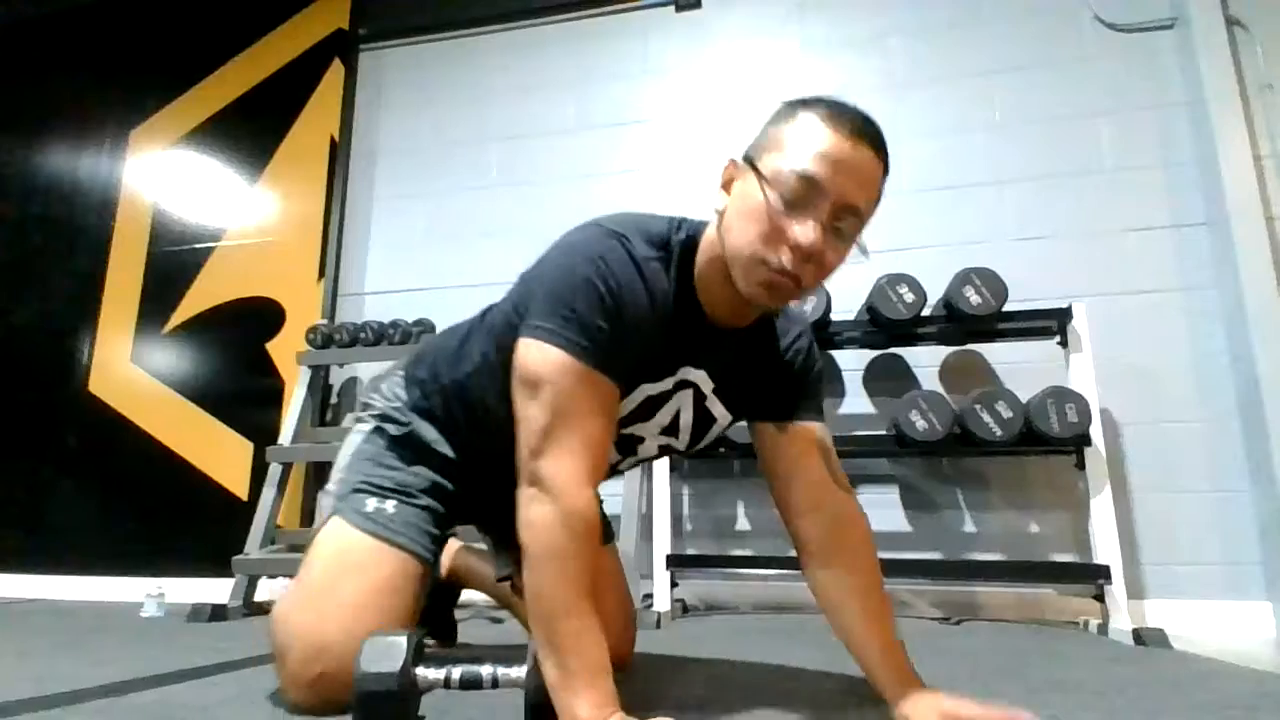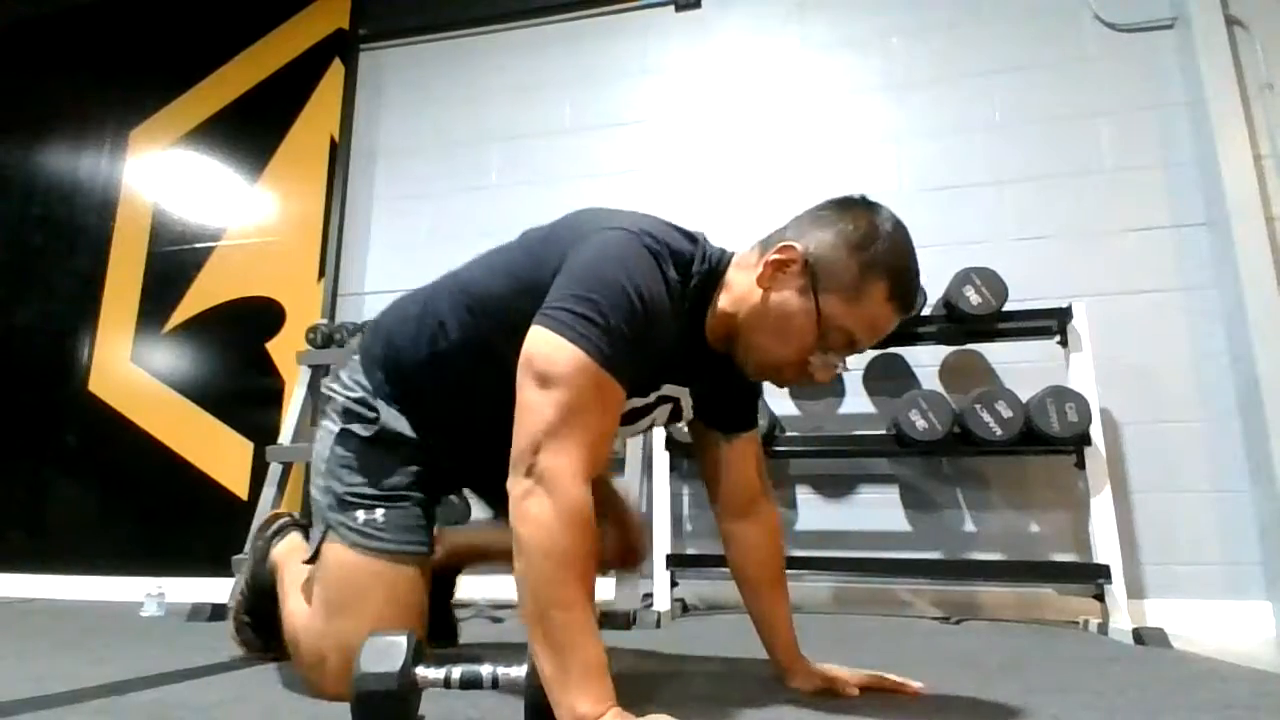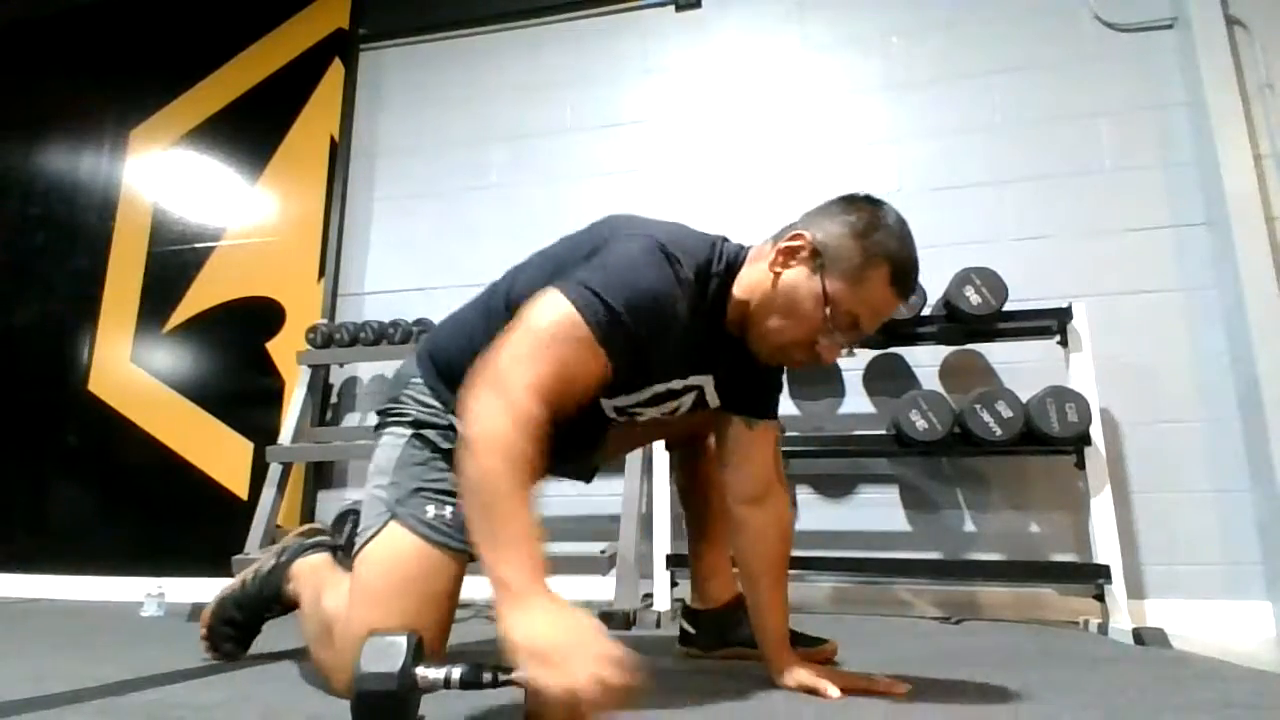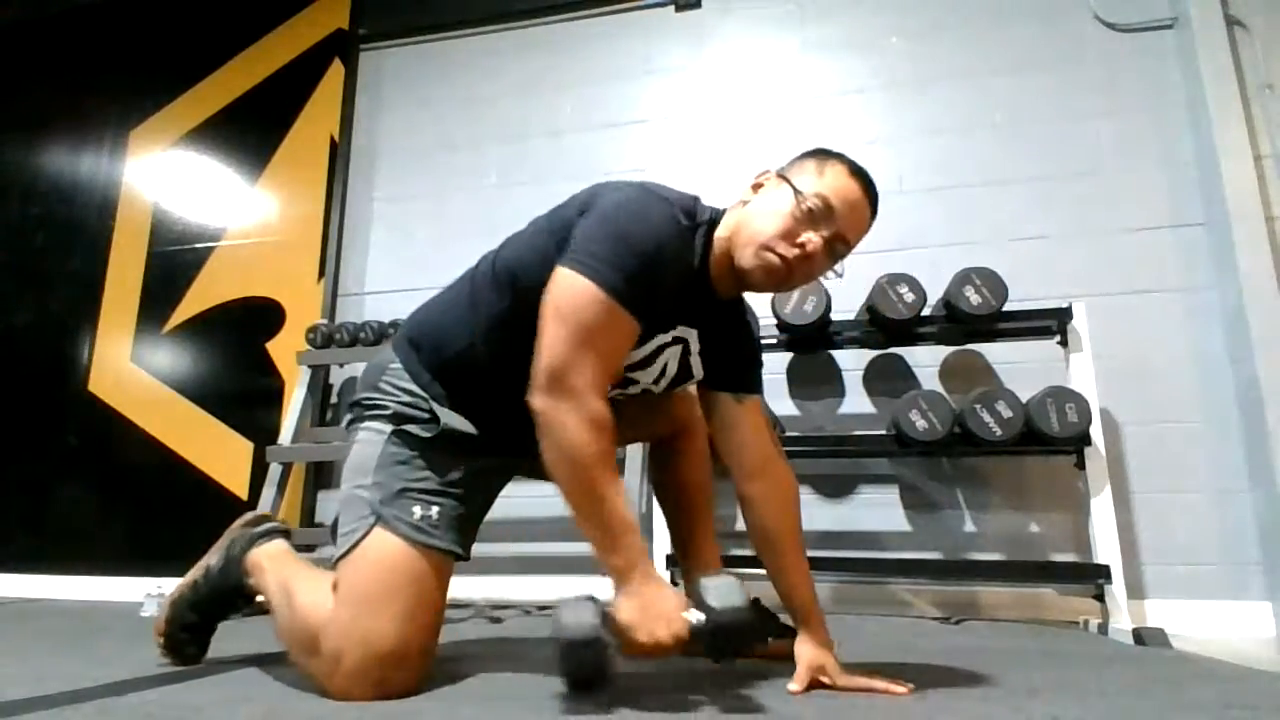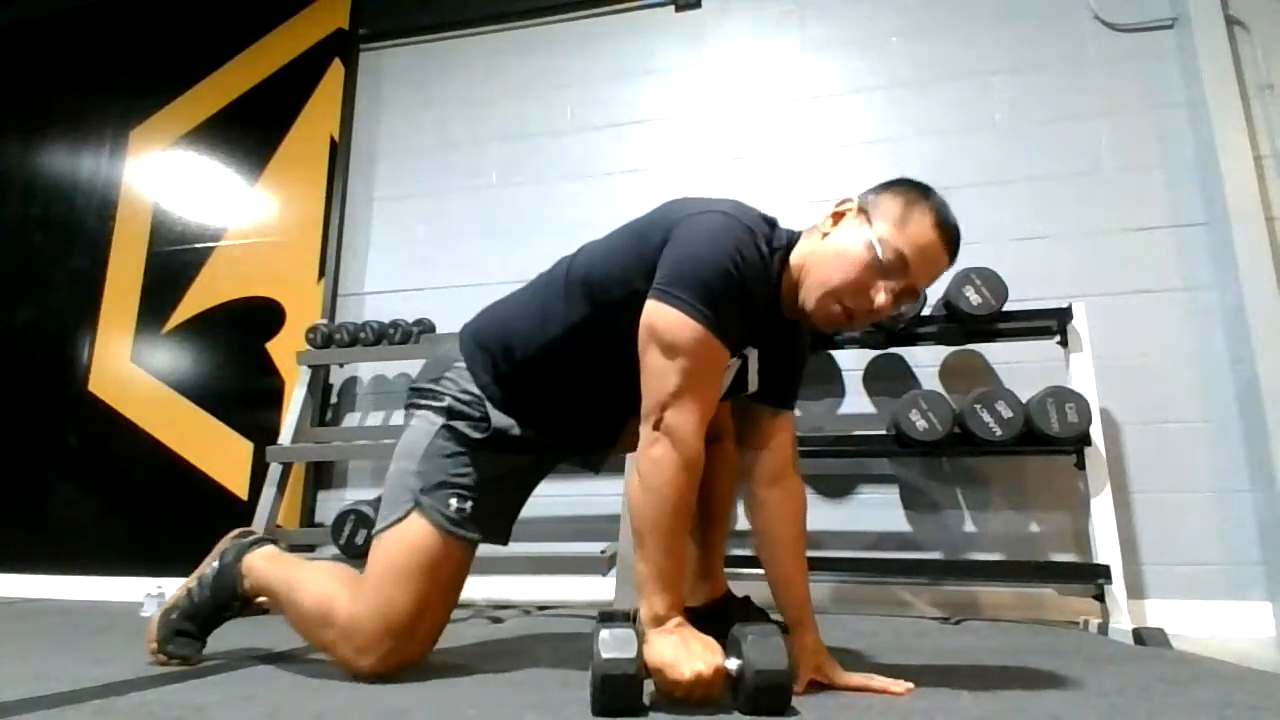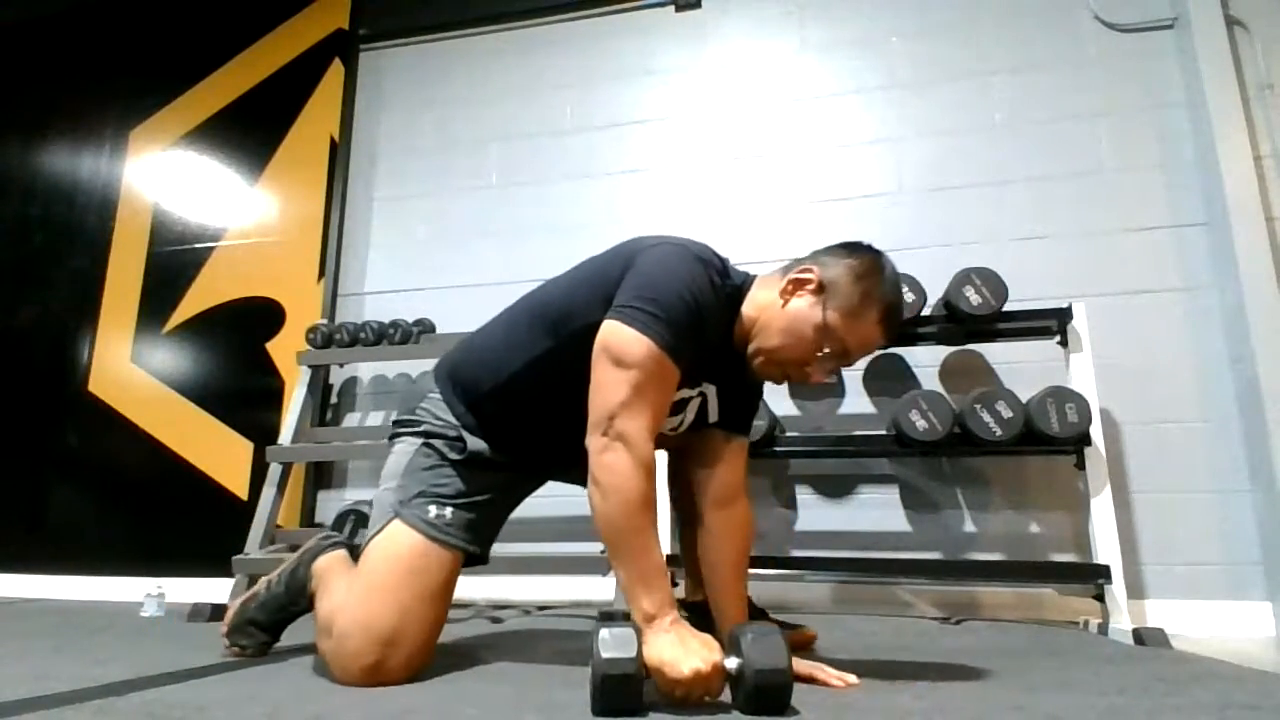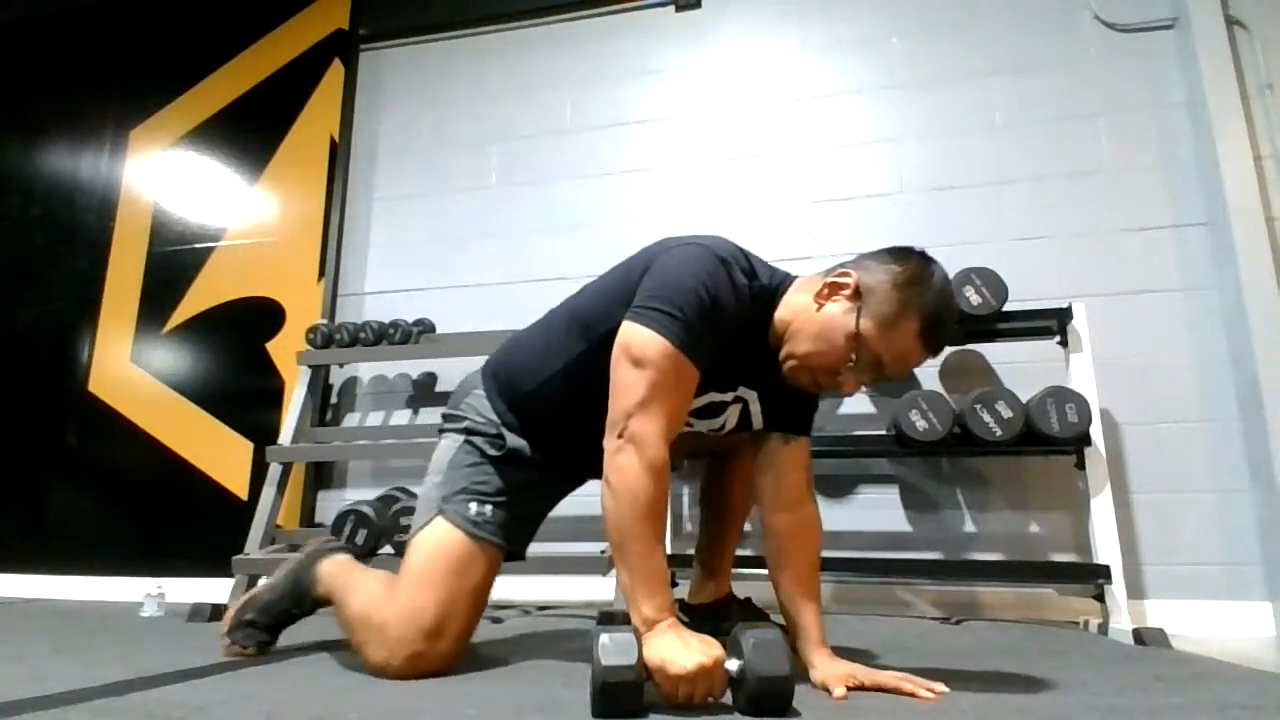
dt=0.7s
person 1, frame 1
left shoulder: (781, 351)
right shoulder: (607, 266)
left elbow: (821, 509)
right elbow: (552, 489)
left hip: (537, 470)
right hip: (422, 434)
left knee: (608, 647)
left ankle: (459, 568)
right ankle: (371, 562)
person 1, frame 2
left shoulder: (733, 354)
right shoulder: (631, 273)
left elbow: (745, 509)
right elbow: (546, 481)
left wrist: (794, 663)
left hip: (492, 424)
right hip: (392, 409)
left knee: (622, 546)
left ankle: (438, 557)
right ankle: (287, 554)
person 1, frame 3
left shoulder: (754, 352)
right shoulder: (657, 275)
left elbow: (758, 496)
right elbow: (497, 405)
left wrist: (780, 654)
right wrist: (528, 604)
right hip: (449, 415)
left ankle: (713, 613)
right ankle: (305, 570)
person 1, frame 4
left shoulder: (727, 325)
right shoulder: (645, 225)
left elbow: (759, 470)
right elbow: (561, 398)
left wrist: (812, 631)
right wrist: (634, 579)
left hip: (530, 415)
right hip: (429, 405)
right knee: (367, 668)
right ankle: (262, 556)
person 1, frame 5
left shoulder: (785, 334)
right shoulder: (723, 245)
left elbow: (772, 475)
right elbow: (665, 435)
left wrist: (802, 642)
right wrist: (662, 624)
left hip: (579, 415)
right hip: (482, 401)
right knee: (377, 641)
left ankle: (708, 600)
right ankle: (254, 567)
person 1, frame 6
left shoulder: (741, 368)
right shoulder: (678, 281)
left elbow: (719, 497)
right elbow: (616, 446)
left wrist: (734, 639)
right wrist: (659, 625)
left hip: (556, 442)
right hip: (462, 428)
right knee: (370, 658)
left ankle: (699, 602)
right ankle: (323, 568)
person 1, frame 7
left shoulder: (795, 367)
right shoulder: (703, 280)
left elbow: (787, 503)
right elbow: (634, 445)
left wrist: (815, 651)
right wrist: (656, 626)
left hip: (597, 440)
right hip: (506, 428)
right knee: (409, 649)
left ankle: (710, 602)
right ankle: (329, 573)
